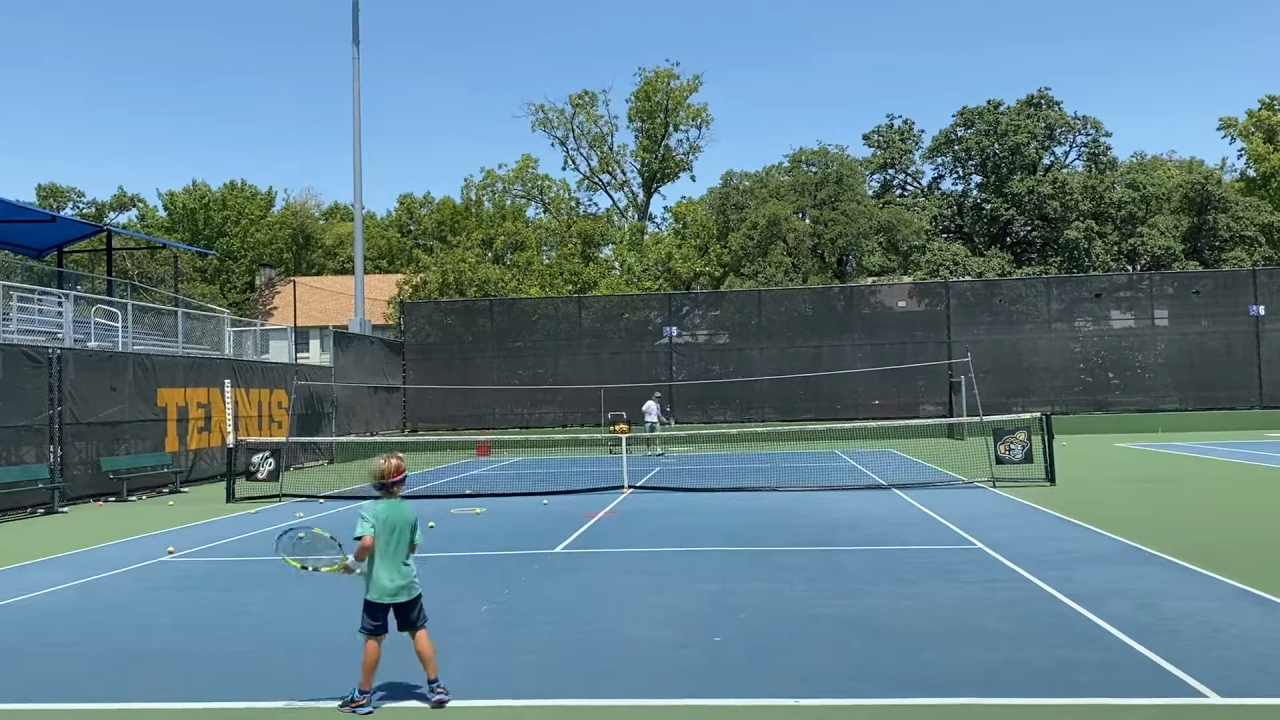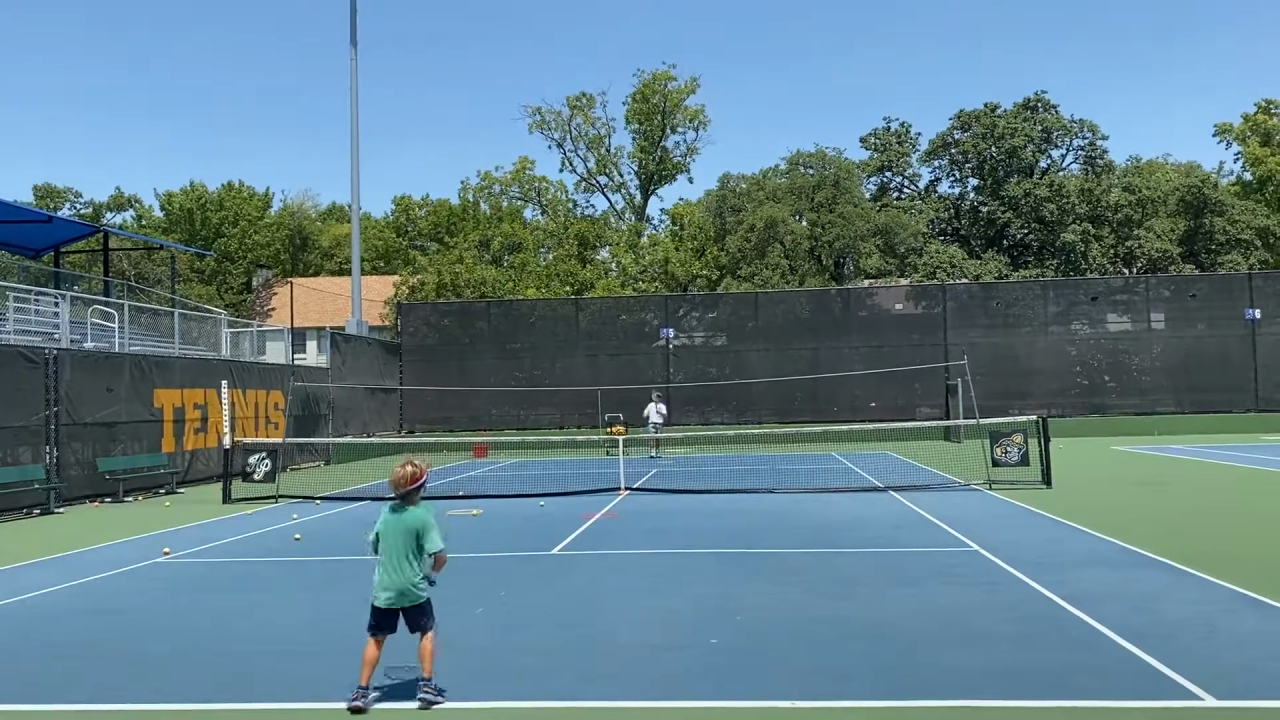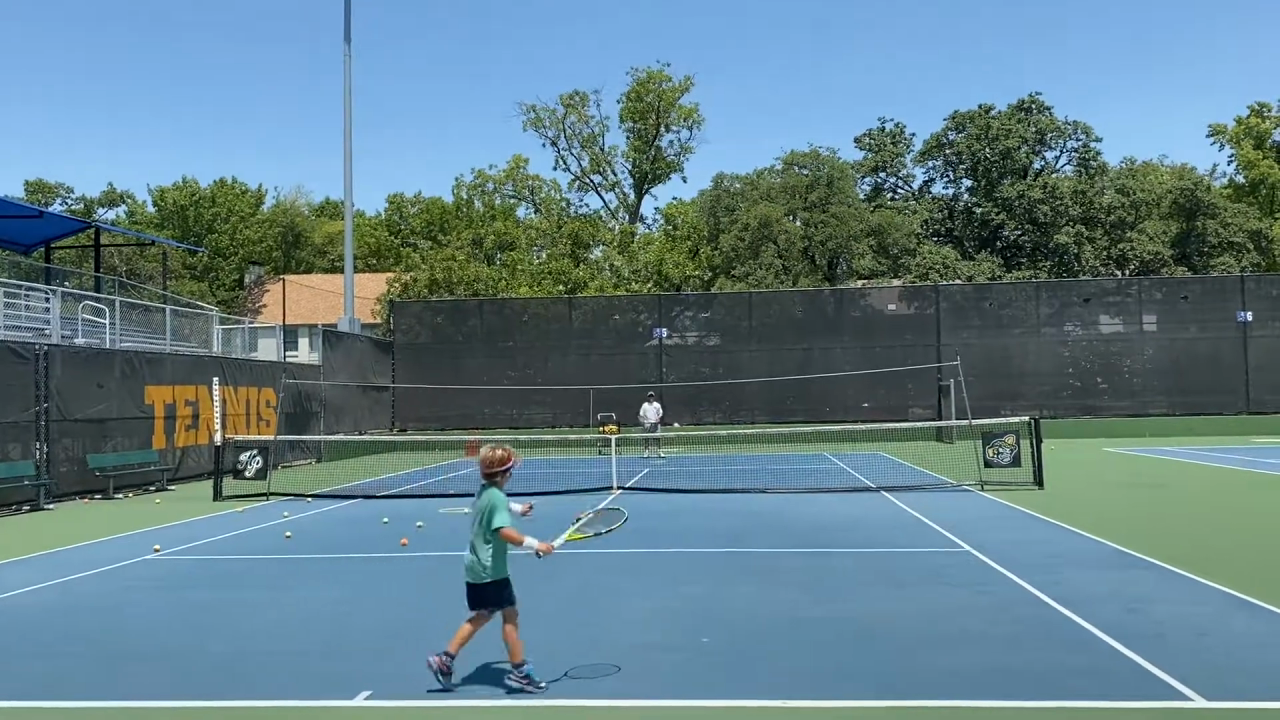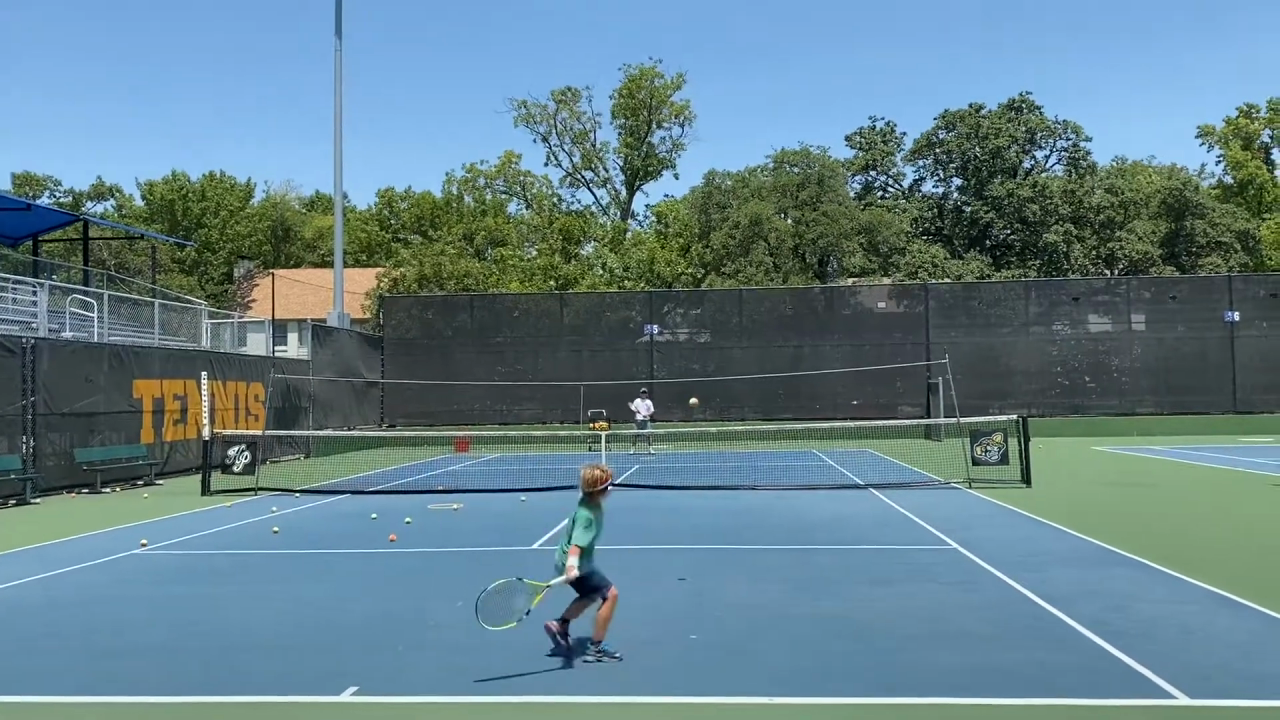
dt=0.7s
person 1, frame 1
left shoulder: (370, 510)
right shoulder: (410, 510)
left elbow: (366, 544)
right elbow: (412, 548)
left wrist: (352, 563)
left hip: (379, 586)
right hip: (407, 584)
left knee: (373, 639)
right knee: (419, 632)
left ankle: (363, 695)
right ankle: (435, 686)
person 1, frame 2
left shoulder: (387, 512)
right shoulder: (424, 517)
left elbow: (375, 547)
right elbow: (438, 558)
right wrist: (434, 571)
left hip: (383, 589)
right hip: (412, 589)
left knee: (376, 639)
right knee: (427, 630)
left ankle: (361, 693)
right ankle: (427, 685)
person 1, frame 3
left shoulder: (483, 491)
right shoulder: (497, 497)
right elbow: (503, 531)
left wrist: (518, 509)
right wrist: (534, 543)
left hip: (475, 566)
right hip: (491, 570)
left knee: (482, 614)
right knee: (510, 614)
left ankle: (445, 660)
right ankle: (519, 672)
person 1, frame 4
left shoulder: (592, 502)
right shoulder: (587, 516)
right elbow: (576, 546)
right wrist: (572, 565)
left hip: (581, 563)
right hip: (579, 566)
left knee: (590, 594)
right knee: (610, 595)
left ankle: (559, 625)
right ankle: (596, 647)
